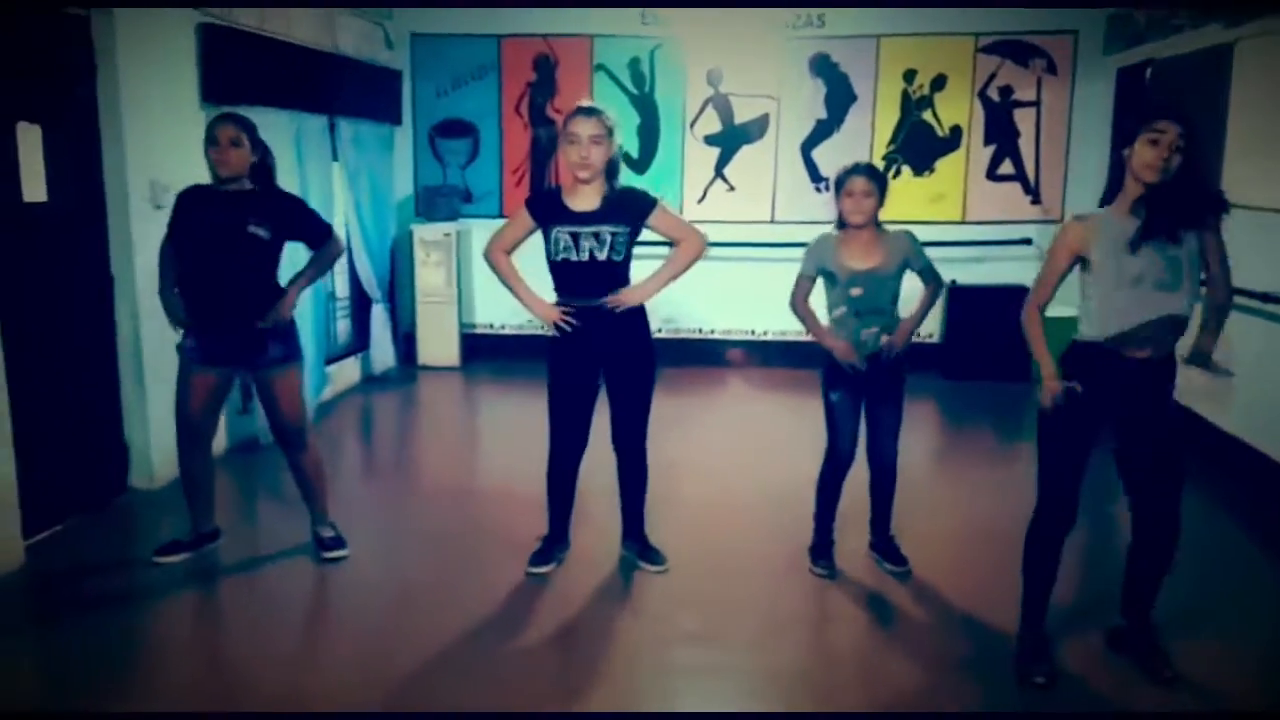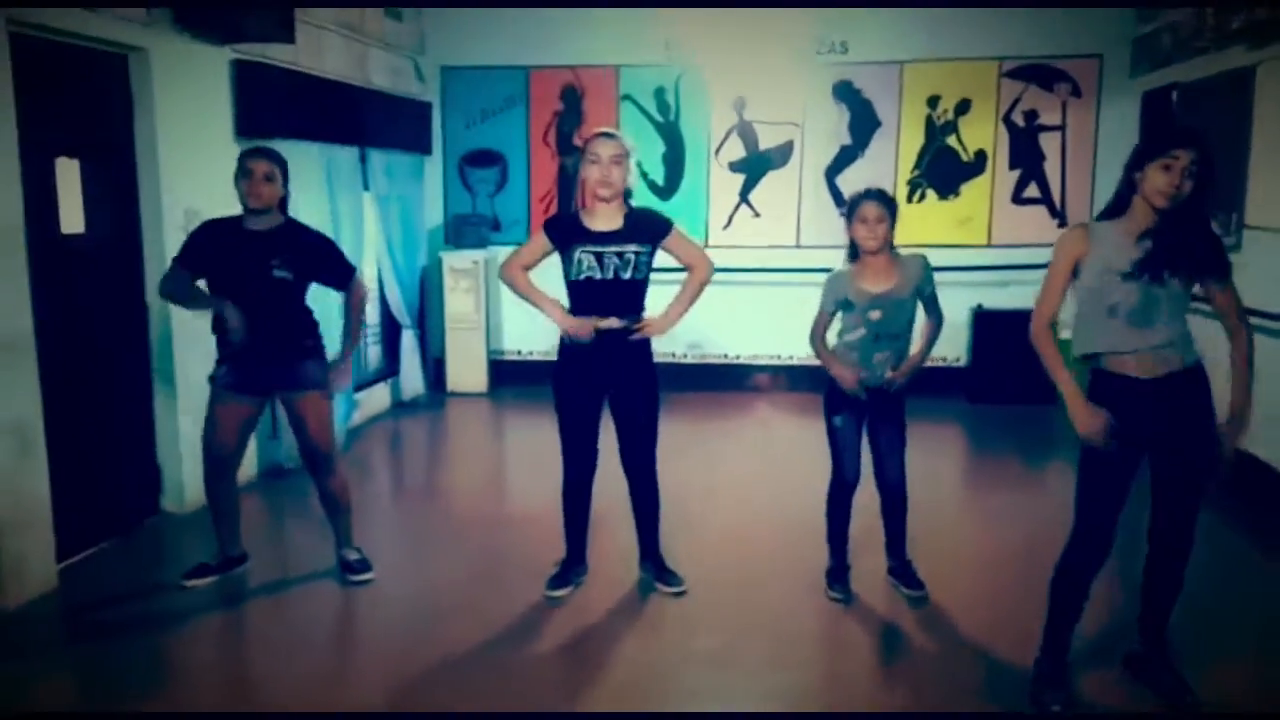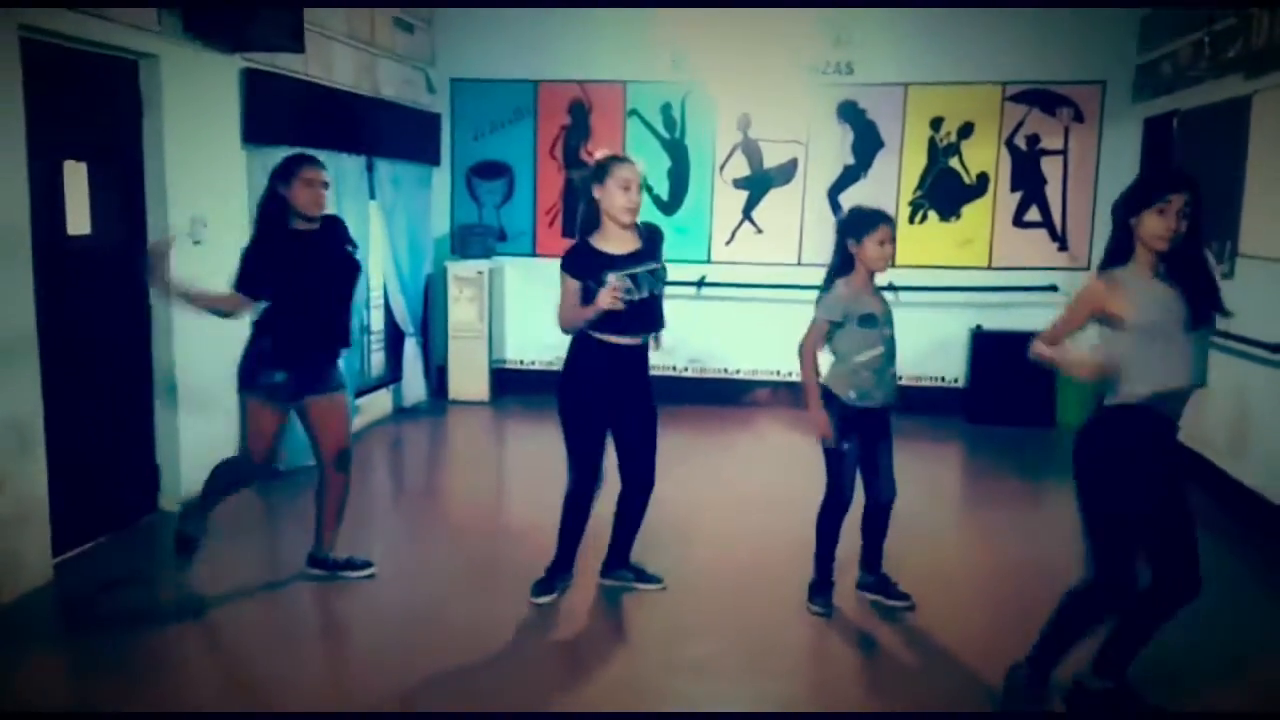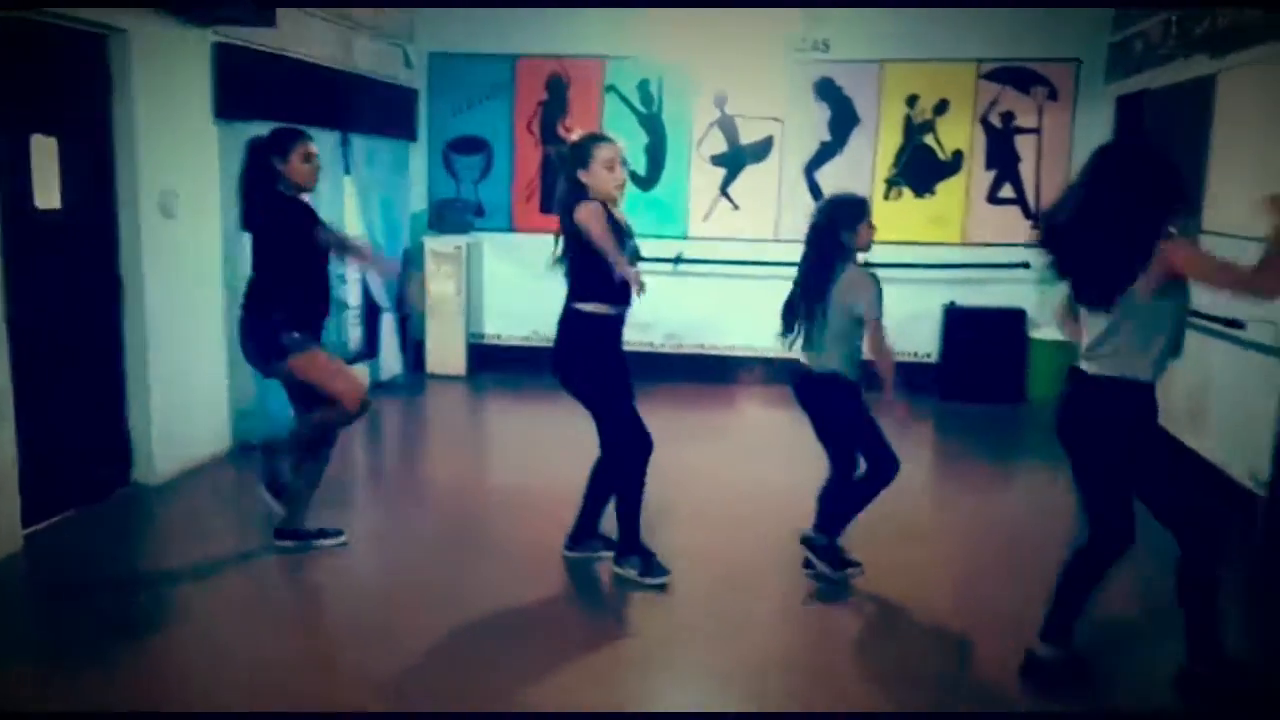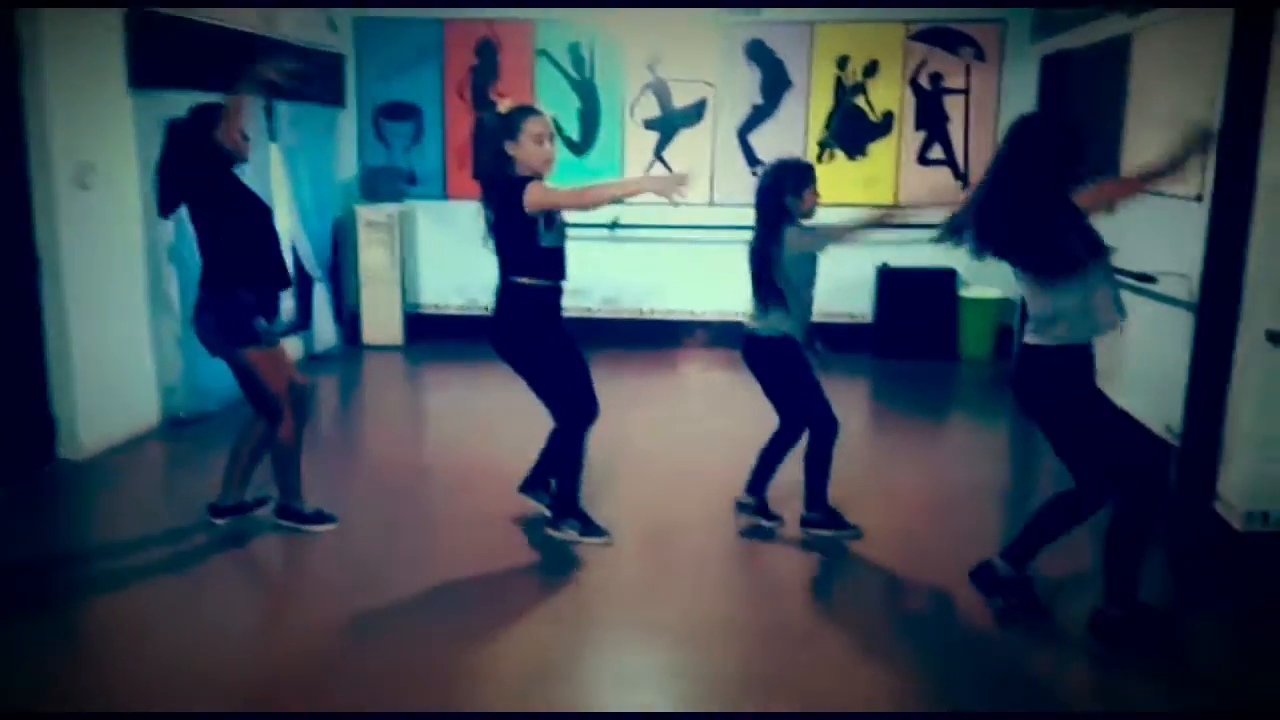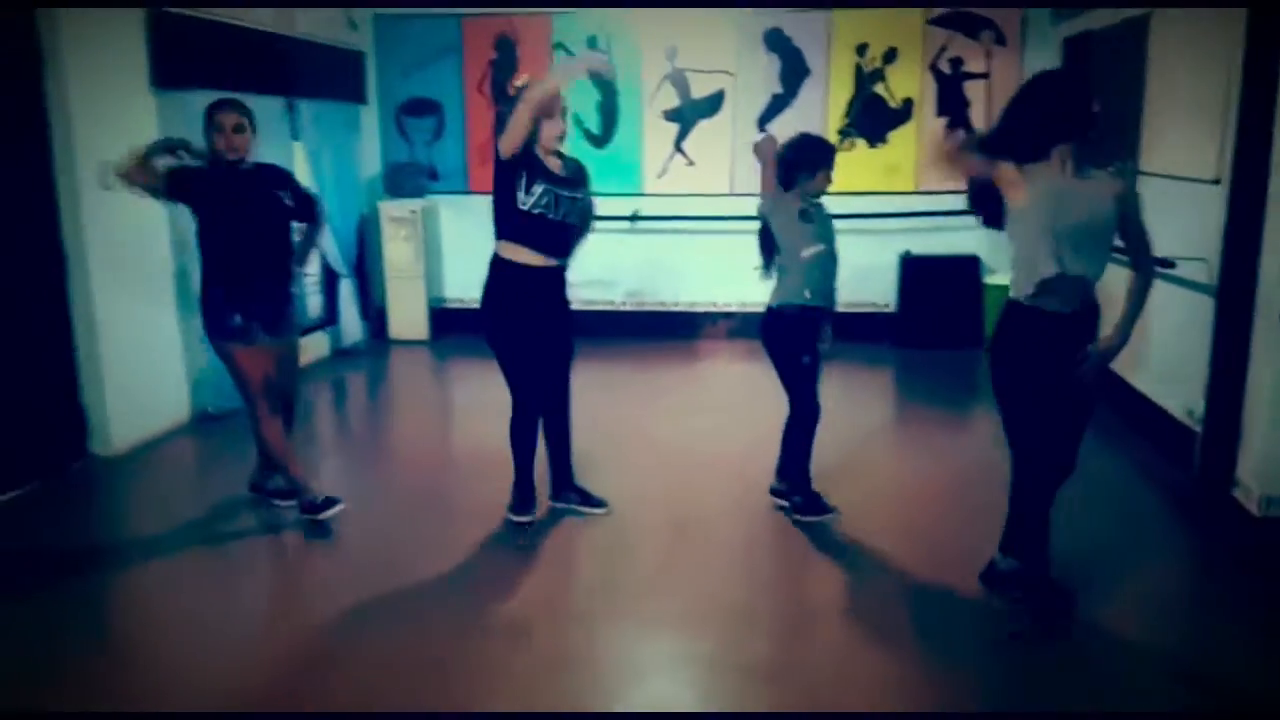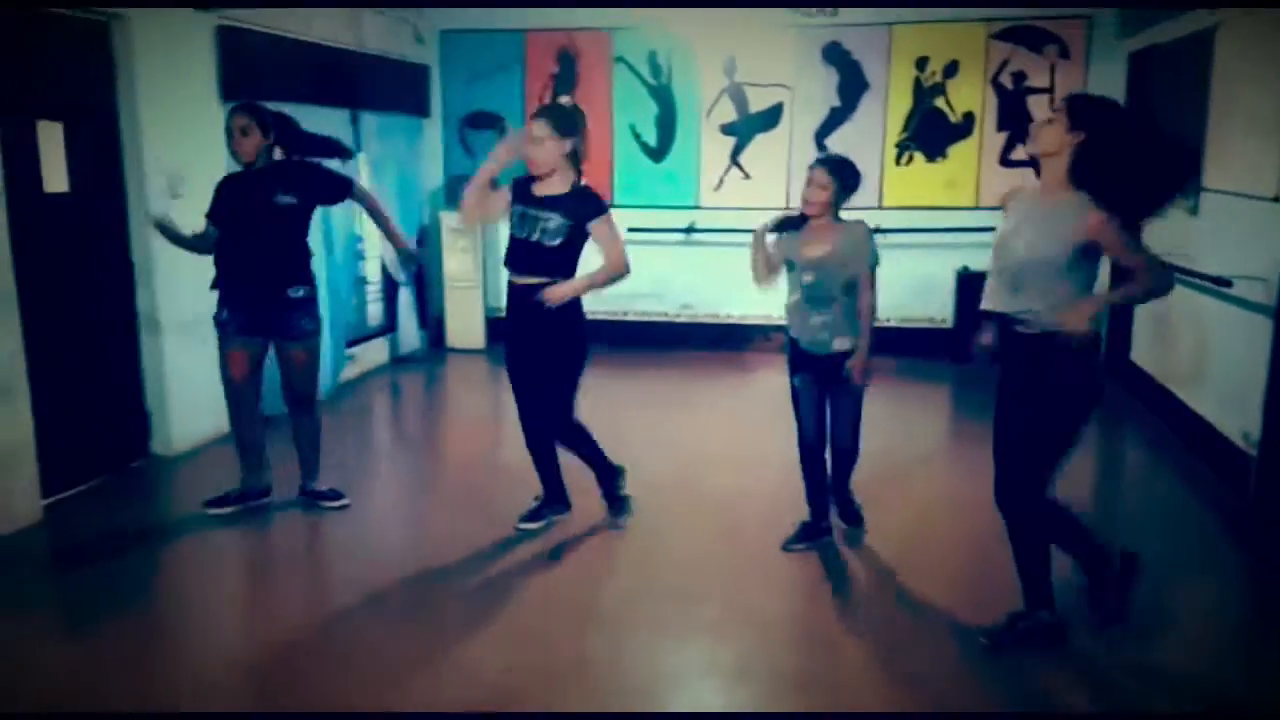
dt=0.3s
person 1, frame 1
left shoulder: (1194, 214)
right shoulder: (1085, 229)
left elbow: (1220, 289)
right elbow: (1034, 305)
left wrist: (1204, 344)
right wrist: (1046, 373)
left hip: (1151, 383)
right hip: (1087, 373)
left knee: (1160, 520)
right knee: (1055, 511)
left ankle: (1135, 627)
right ankle: (1032, 634)
person 1, frame 2
left shoulder: (1194, 245)
right shoulder: (1085, 240)
left elbow: (1237, 326)
right elbow: (1040, 325)
left wrist: (1239, 411)
right wrist: (1075, 401)
left hip: (1186, 401)
right hip: (1116, 398)
left knee: (1173, 540)
right knee: (1093, 540)
left ankle: (1151, 651)
right ankle: (1051, 663)
person 1, frame 3
left shoulder: (1184, 281)
right shoulder: (1109, 287)
right elbow: (1041, 343)
right wrist: (1073, 360)
left hip: (1156, 445)
right hip: (1115, 441)
left knee: (1180, 579)
right knee: (1115, 581)
left ankle: (1104, 679)
right ankle: (1033, 671)
person 1, frame 4
left shoulder: (1089, 251)
right shoulder: (1164, 252)
left elbow: (1073, 318)
left hip: (1080, 402)
right hip: (1123, 412)
left knee: (1109, 533)
right knee: (1197, 532)
left ankle: (1050, 652)
right ankle: (1204, 663)
person 1, frame 5
left shoulder: (1020, 223)
right shoulder: (1065, 210)
right elbow: (1153, 176)
right wrist: (1192, 146)
left hip: (1039, 367)
right hip: (1061, 375)
left knee: (1098, 484)
right knee: (1133, 485)
left ankle: (1005, 567)
right ankle: (1119, 609)
person 1, frame 6
left shoulder: (1112, 186)
right shoulder: (1014, 176)
left elbow: (1144, 261)
right elbow: (956, 153)
left wrist: (1121, 331)
left hip: (1080, 333)
right hip: (1024, 331)
left knee: (1055, 460)
right knee: (1034, 460)
left ankle: (1013, 561)
right ankle: (1022, 569)
person 1, frame 7
left shoulder: (1090, 215)
right shoulder: (1018, 201)
left elbow: (1156, 279)
left wrist: (1094, 307)
right wrist: (994, 324)
left hip: (1063, 361)
right hip: (1018, 358)
left knee: (1018, 494)
right knee: (1013, 492)
left ankle: (1105, 567)
person 2, frame 1
left shoulder: (631, 202)
right shoulder: (545, 203)
left elbow: (694, 242)
right elbow: (495, 250)
left wrist: (647, 288)
right wrist: (531, 302)
left hip: (626, 331)
right hip: (573, 332)
left knee: (630, 443)
right knee: (565, 443)
left ankle: (635, 537)
right ankle: (556, 537)
person 2, frame 2
left shoulder: (649, 223)
right shoulder: (562, 226)
left elbow: (701, 267)
right elbow: (511, 270)
left wrist: (670, 317)
right wrist: (554, 309)
left hip: (631, 353)
right hip: (579, 354)
left knee: (641, 465)
right knee: (578, 466)
left ankle: (652, 558)
right ankle: (574, 560)
person 2, frame 3
left shoulder: (652, 238)
right shoulder: (581, 255)
right elbow: (567, 321)
left wrist: (655, 319)
right wrist: (595, 308)
left hip: (634, 369)
right hip: (589, 368)
left knee: (641, 476)
right knee: (585, 478)
left ankle: (617, 563)
right ankle: (561, 567)
person 2, frame 4
left shoulder: (614, 220)
right shoulder: (585, 210)
right elbow: (591, 217)
left wrist: (625, 268)
right wrist: (621, 263)
left hip: (603, 342)
right hip: (582, 343)
left knee: (618, 446)
right knee: (635, 443)
left ankle: (584, 534)
right ankle: (630, 550)
person 2, frame 5
left shoulder: (534, 193)
right shoulder: (514, 189)
right elbow: (577, 199)
right wrist: (647, 184)
left hip: (541, 314)
right hip: (521, 318)
left knee: (577, 407)
right knee: (576, 410)
left ankle: (538, 482)
right ankle: (565, 513)
person 2, frame 6
left shoulder: (574, 171)
right shoulder: (514, 157)
left elbow: (584, 213)
right elbow: (529, 104)
left wrist: (566, 244)
right wrist: (580, 67)
left hip: (551, 292)
right hip: (507, 290)
left knee: (555, 396)
right knee: (527, 396)
left ankle: (564, 486)
right ankle: (524, 490)
person 2, frame 7
left shoulder: (586, 201)
right shoulder: (520, 190)
left elbow: (619, 265)
right elbow: (469, 212)
left wrist: (577, 284)
right wrist: (496, 158)
left hip: (559, 315)
right hip: (520, 314)
left knee: (556, 419)
right knee: (532, 416)
left ankle: (609, 476)
right ankle: (554, 497)
person 3, frame 1
left shoulder: (275, 204)
right shoulder: (191, 202)
left elbow: (332, 246)
right elbow: (171, 249)
left wrist: (292, 293)
right wrist: (168, 295)
left hip: (266, 335)
right hip: (204, 335)
left knee: (293, 437)
right knee: (191, 435)
left ankle: (322, 524)
right ankle: (203, 529)
person 3, frame 2
left shoulder: (306, 242)
right shoulder: (215, 234)
left elbow: (356, 293)
right elbow: (170, 285)
left wrist: (348, 356)
right wrist: (217, 305)
left hip: (299, 361)
right hip: (239, 364)
left knee: (321, 459)
right knee: (219, 462)
left ankle: (347, 549)
right ankle: (231, 553)
person 3, frame 3
left shoulder: (335, 231)
right shoulder: (270, 245)
right elbow: (236, 304)
left wrist: (337, 319)
right wrist: (172, 286)
left hip: (321, 365)
right hip: (273, 364)
left knee: (337, 458)
right knee: (255, 463)
left ankle: (323, 553)
right ankle: (196, 515)
person 3, frame 4
left shoulder: (288, 209)
right shoulder: (279, 207)
right elbow: (336, 242)
left hip: (291, 331)
right hip: (274, 331)
left knee: (319, 421)
right knee: (352, 397)
left ankle: (293, 524)
right ankle: (281, 457)
person 3, frame 5
left shoulder: (218, 183)
right shoulder: (207, 177)
right elbow: (227, 126)
right wrist: (256, 79)
left hip: (242, 311)
right hip: (235, 312)
left knee: (271, 409)
right knee: (292, 402)
left ankle: (230, 500)
right ankle: (290, 506)
person 3, frame 6
left shoulder: (278, 179)
right shoulder: (199, 180)
left elbow: (313, 215)
right elbow: (133, 175)
left wrist: (301, 253)
right wrist: (166, 148)
left hip: (277, 302)
right hip: (230, 308)
left knee: (285, 397)
right knee: (263, 402)
left ankle: (266, 478)
right ankle: (304, 494)
person 3, frame 7
left shoulder: (301, 176)
right shoulder: (229, 187)
left elbow: (359, 193)
right elbow: (211, 242)
left wrist: (395, 238)
right wrist: (176, 237)
left hip: (292, 303)
right hip: (239, 307)
left knee: (301, 398)
right knee: (241, 399)
left ankle: (311, 483)
right ankle: (253, 484)
person 4, frame 1
left shoulder: (902, 244)
right shoulder: (824, 247)
left elbow: (934, 283)
right elbow: (798, 299)
left wrist: (911, 325)
right wrist: (827, 340)
left hip: (887, 363)
right hip: (843, 365)
left knee: (885, 457)
right knee: (840, 454)
left ankle: (881, 538)
right ankle: (822, 541)
person 4, frame 2
left shoulder: (916, 268)
right shoulder: (841, 279)
left elbow: (934, 317)
right elbow: (817, 334)
left wrist: (918, 357)
right wrist: (835, 367)
left hip: (888, 392)
right hip: (846, 391)
left knee: (893, 480)
right knee: (845, 478)
left ankle: (898, 562)
right ankle: (837, 566)
person 4, frame 3
left shoulder: (874, 293)
right shoulder: (841, 293)
right elbow: (808, 348)
left wrist: (888, 382)
right wrist: (816, 406)
left hip: (876, 411)
right hip: (843, 409)
left knee: (883, 495)
right knee: (839, 496)
left ankle: (872, 575)
right ankle: (821, 580)
person 4, frame 4
left shoulder: (824, 272)
right shoulder: (863, 281)
right elbow: (878, 344)
right wrist: (893, 397)
left hip: (814, 380)
right hip: (834, 387)
left knee: (844, 467)
right knee: (884, 465)
left ankle: (826, 546)
right ankle: (822, 535)
person 4, frame 5
left shoulder: (773, 236)
right shoulder: (799, 237)
right elbow: (849, 230)
left wrist: (807, 335)
right wrist: (893, 214)
left hip: (764, 343)
right hip: (778, 348)
left knee: (793, 423)
right knee: (823, 424)
left ankle: (753, 498)
right ankle: (816, 512)
person 4, frame 6
left shoulder: (816, 212)
right shoulder: (780, 205)
right elbow: (764, 152)
left wrist: (825, 317)
right wrist: (772, 154)
left hip: (812, 319)
right hip: (787, 320)
left knee: (807, 407)
right knee: (805, 407)
left ankle: (790, 483)
right ankle: (793, 490)
person 4, frame 7
left shoulder: (858, 235)
right shoulder: (789, 239)
left elbow: (867, 296)
right elbow: (763, 276)
left wrist: (863, 352)
right wrist: (760, 236)
left hip: (844, 355)
right hip: (803, 353)
left knee: (845, 440)
right knee: (810, 438)
left ankle: (841, 494)
right ankle: (818, 518)
